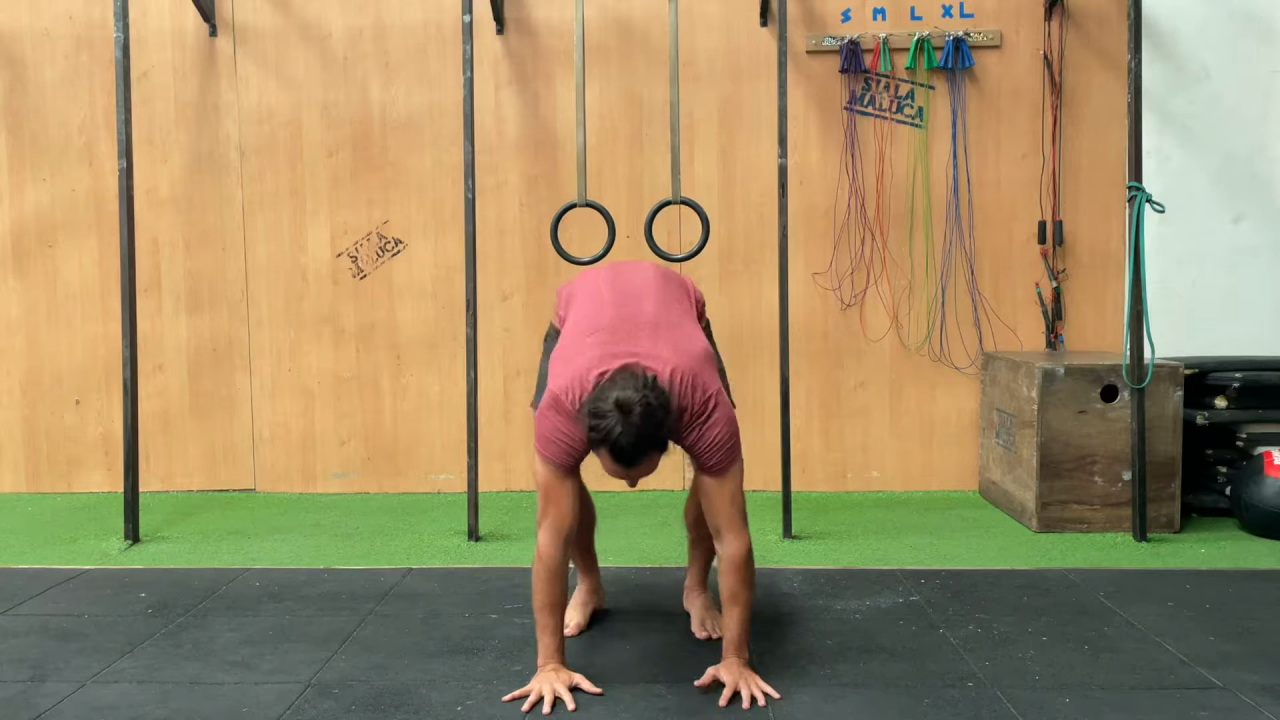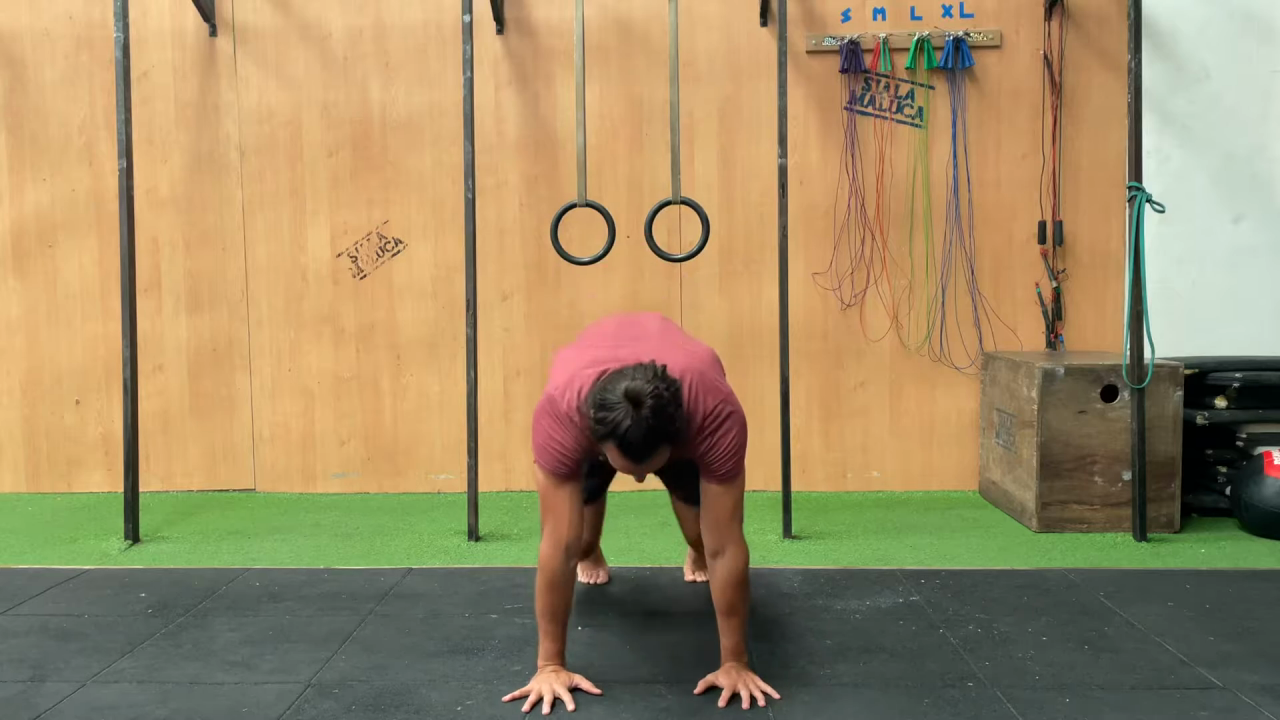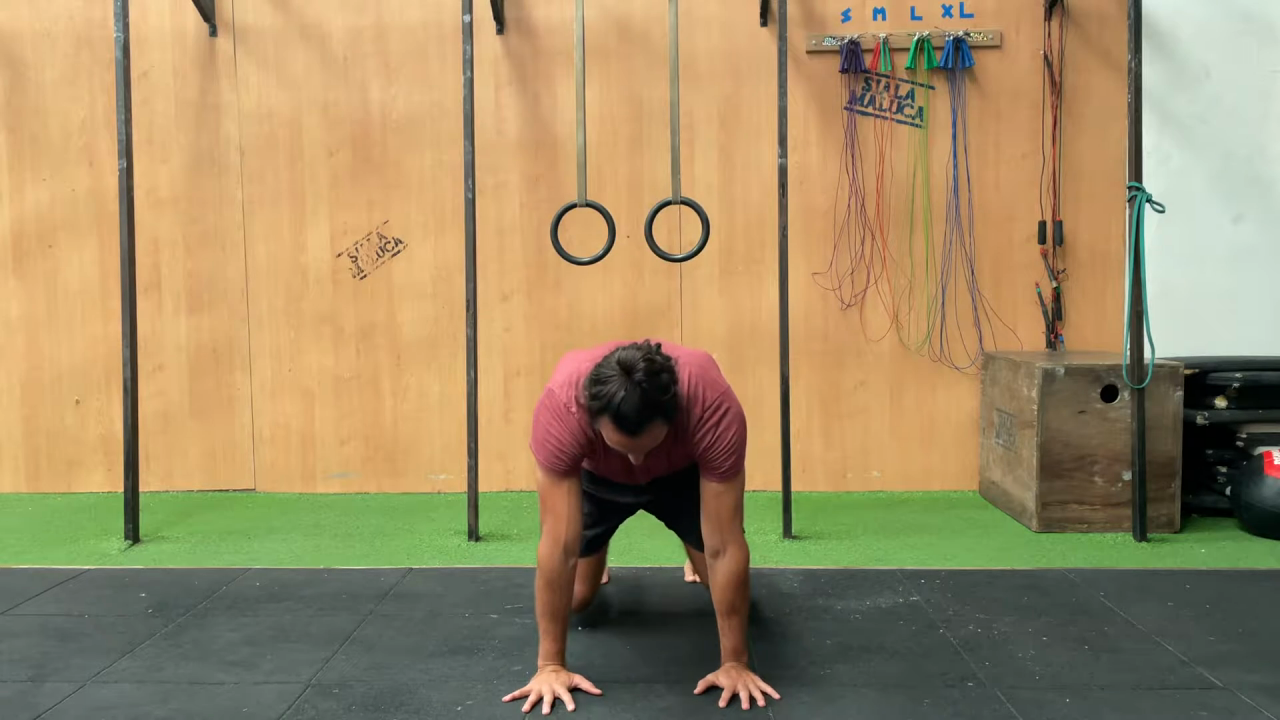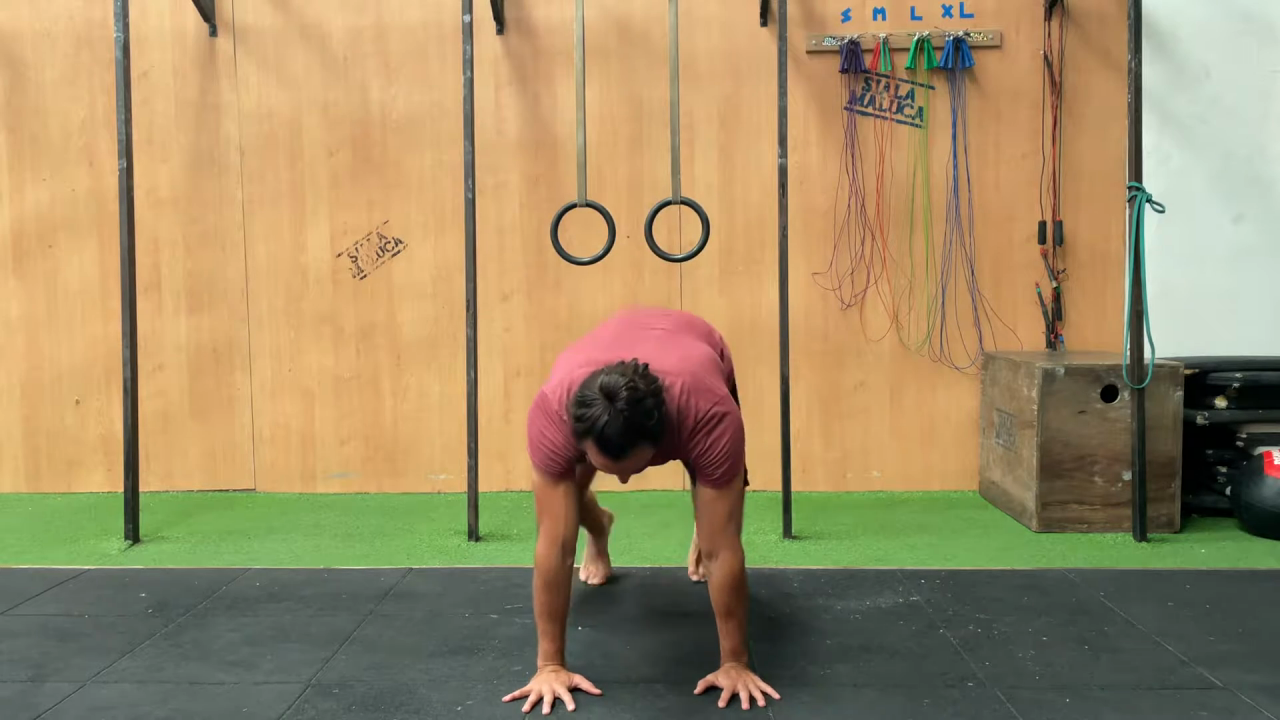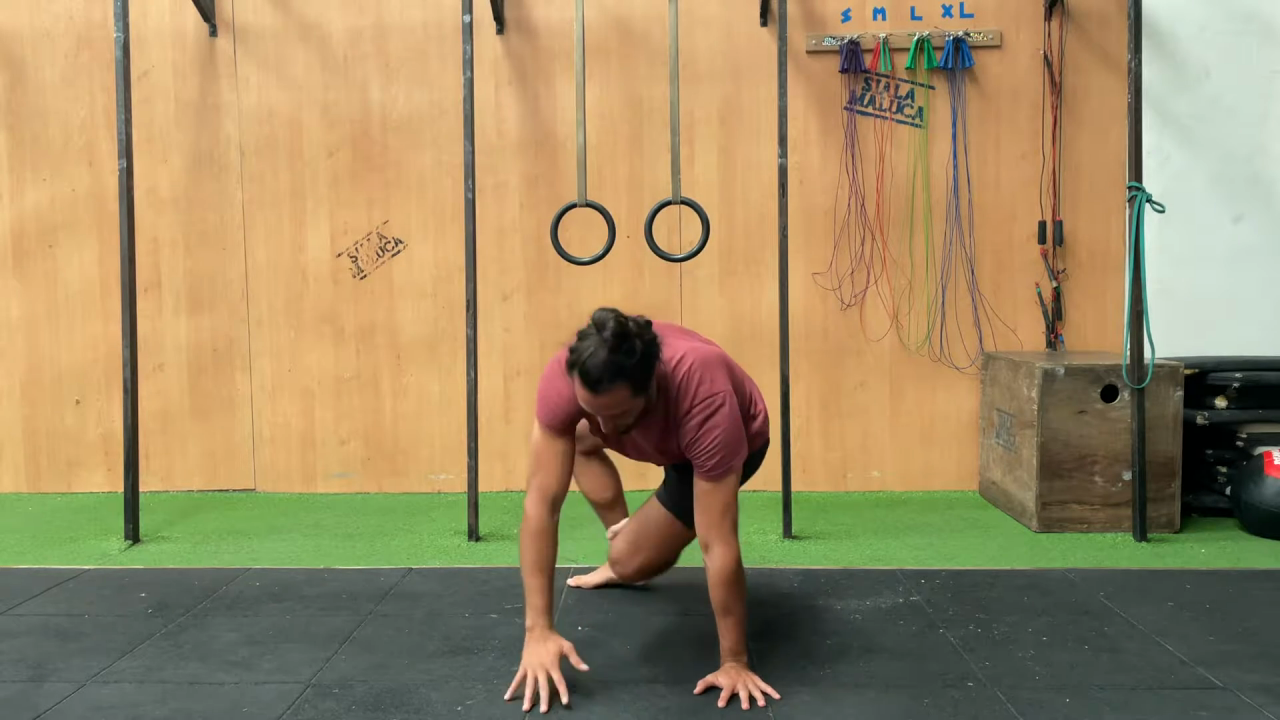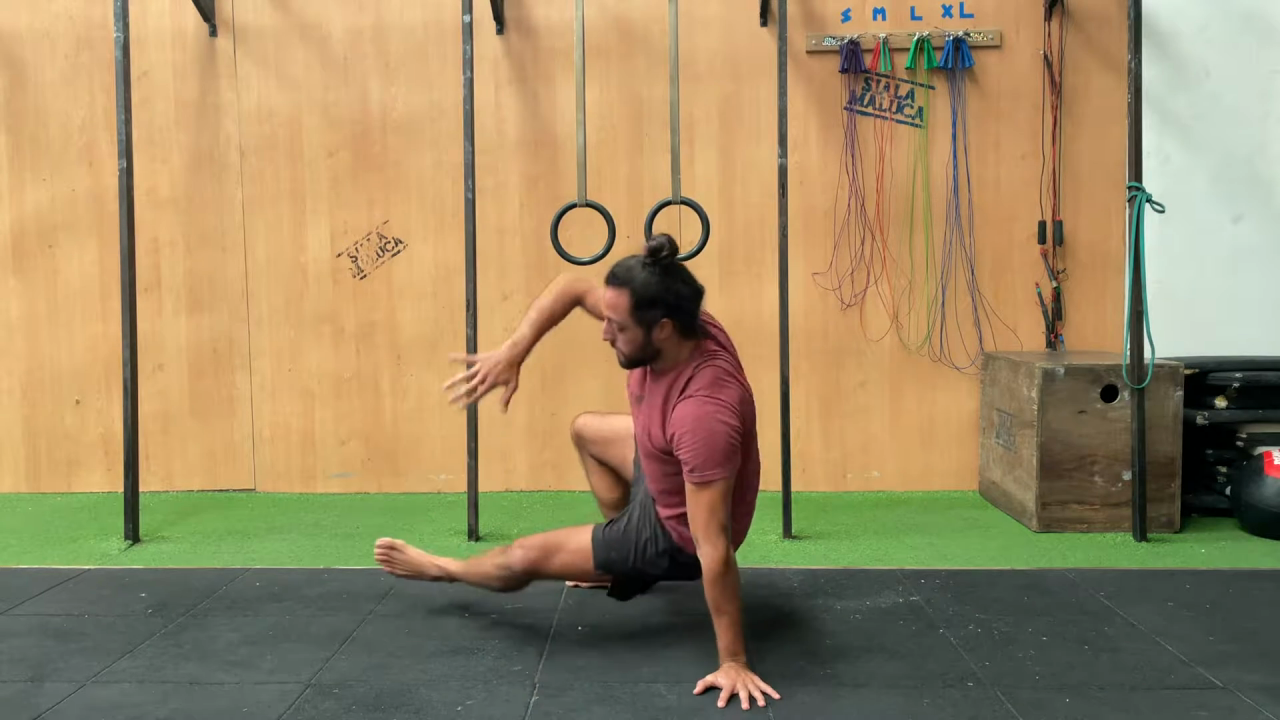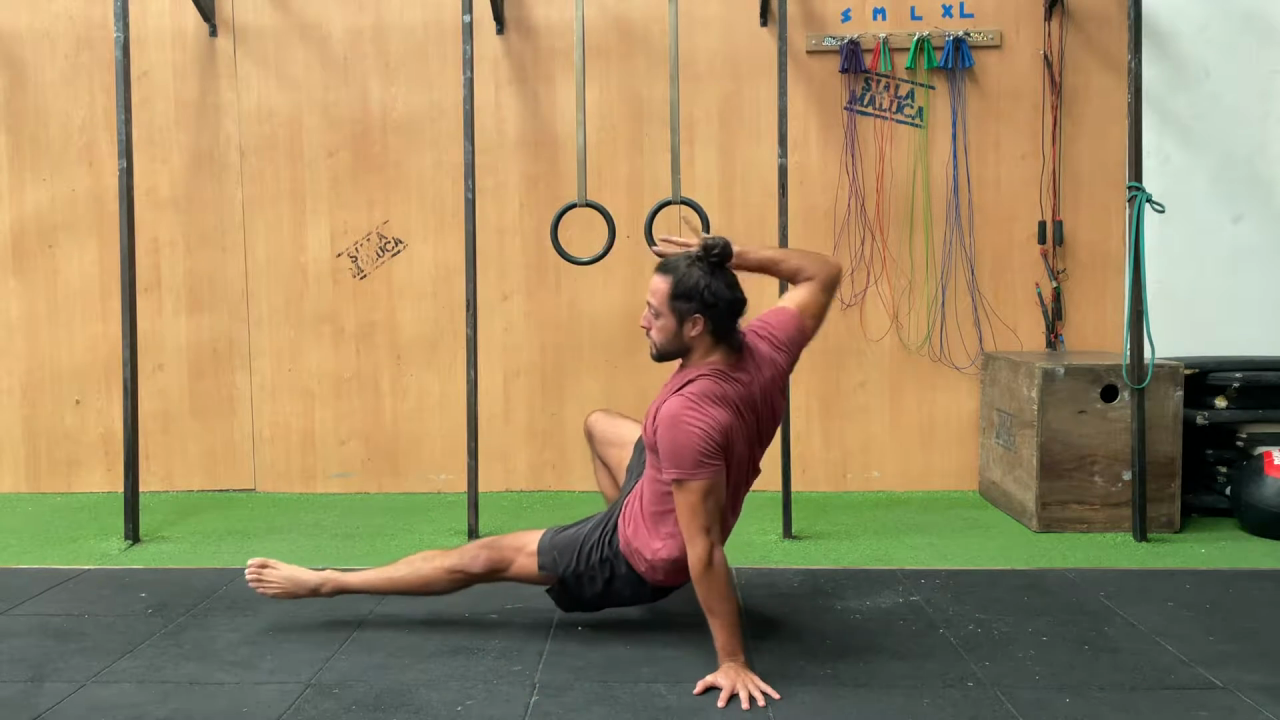
dt=0.4s
person 1, frame 1
left shoulder: (703, 404)
right shoulder: (563, 402)
left elbow: (731, 534)
right elbow: (552, 534)
left wrist: (736, 659)
right wrist: (549, 663)
left knee: (714, 470)
right knee: (558, 482)
left ankle: (696, 586)
right ankle: (589, 583)
person 1, frame 2
left shoulder: (716, 409)
right shoulder: (561, 406)
left elbow: (725, 549)
right elbow: (557, 547)
left wrist: (734, 664)
right wrist: (550, 665)
left knee: (706, 533)
right knee: (574, 539)
left ankle: (695, 548)
right ankle: (592, 554)
person 1, frame 3
left shoulder: (714, 405)
right shoulder: (562, 403)
left elbow: (727, 547)
right elbow: (557, 545)
left wrist: (734, 664)
right wrist: (550, 665)
right hip: (595, 472)
right knee: (574, 597)
left ankle: (697, 553)
right ankle: (595, 553)
person 1, frame 4
left shoulder: (709, 412)
right shoulder: (555, 408)
left elbow: (722, 550)
right elbow: (555, 545)
left wrist: (734, 664)
right wrist: (549, 665)
left knee: (715, 544)
left ankle: (701, 535)
right ankle: (598, 530)
person 1, frame 5
left shoulder: (706, 401)
right shoulder: (567, 376)
left elbow: (717, 545)
right elbow: (542, 503)
left wrist: (734, 663)
right wrist: (538, 630)
left hip: (742, 434)
left knee: (630, 562)
right ankle: (624, 545)
person 1, frame 6
left shoulder: (705, 413)
right shoulder: (665, 316)
left elbow: (714, 550)
right elbow: (574, 286)
left wrist: (733, 663)
right wrist: (510, 354)
left hip: (678, 529)
left knee: (523, 557)
right knee: (587, 429)
left ankle: (445, 568)
right ankle: (616, 560)
person 1, frame 7
left shoulder: (692, 416)
right shoulder: (769, 346)
left elbow: (702, 552)
right elbow: (823, 272)
left wrist: (732, 664)
right wrist: (735, 259)
left hip: (646, 555)
right hip: (664, 492)
left knee: (486, 556)
right knee: (600, 425)
left ankle: (325, 582)
